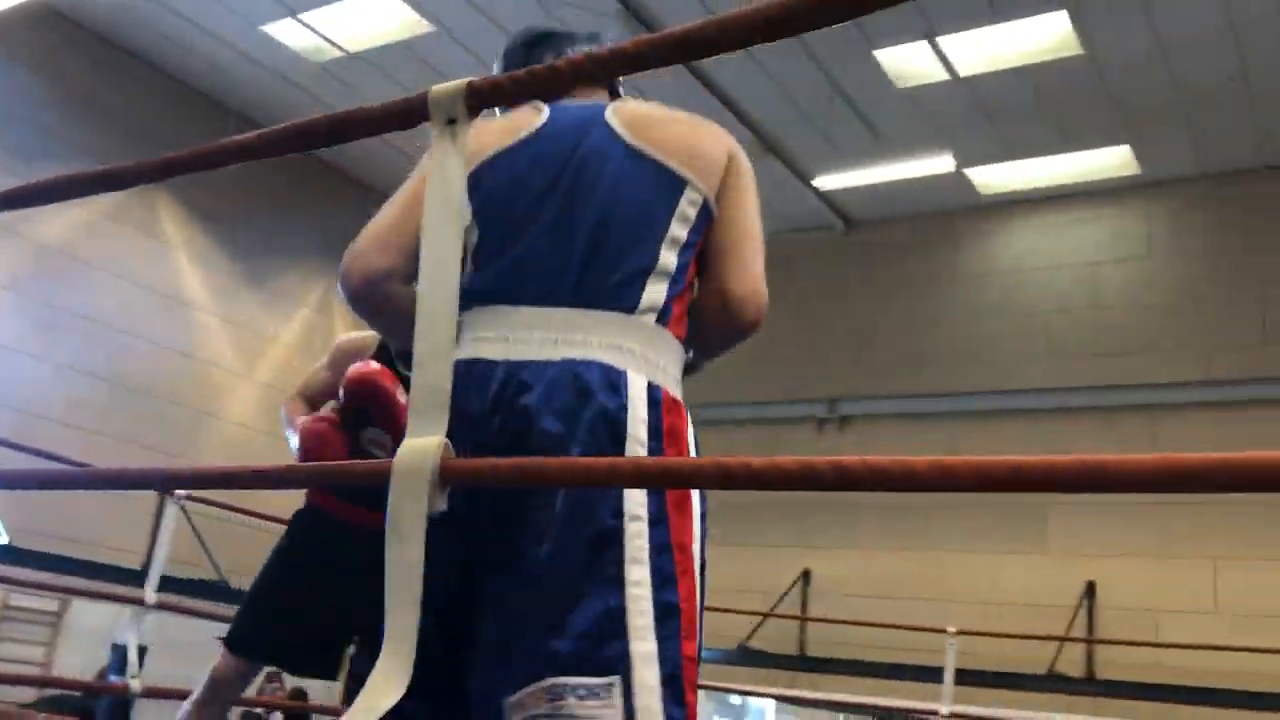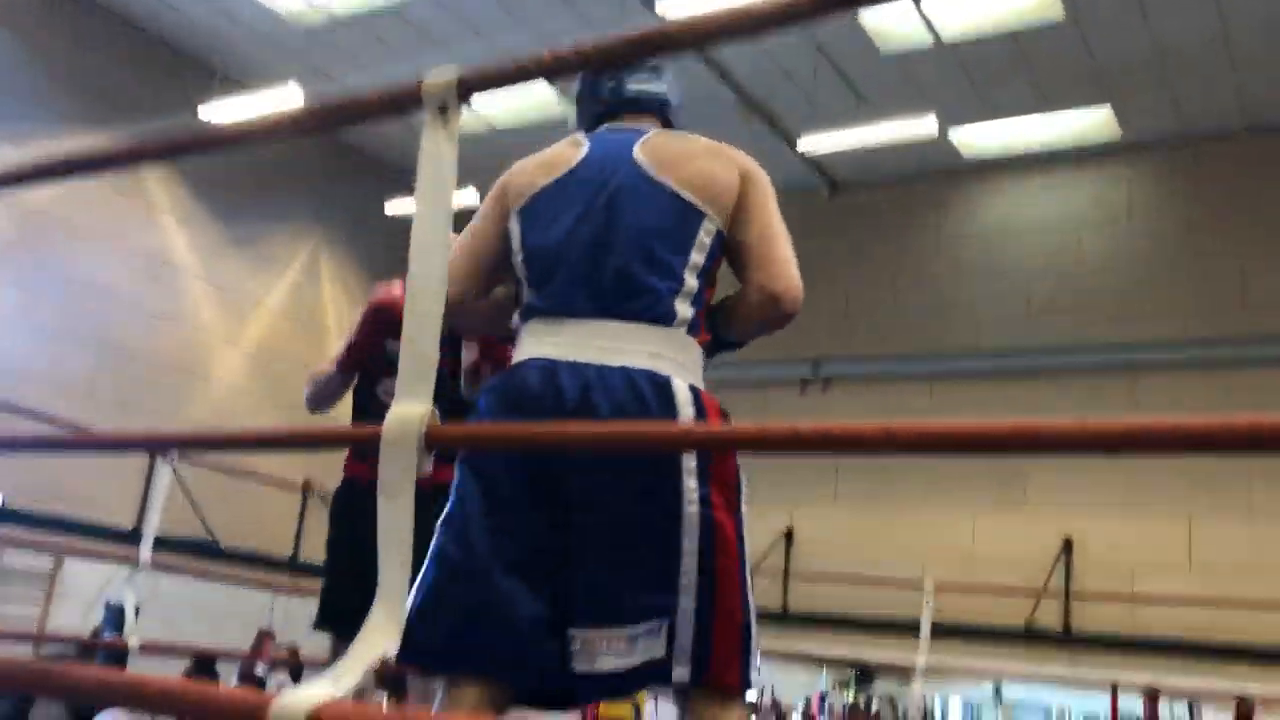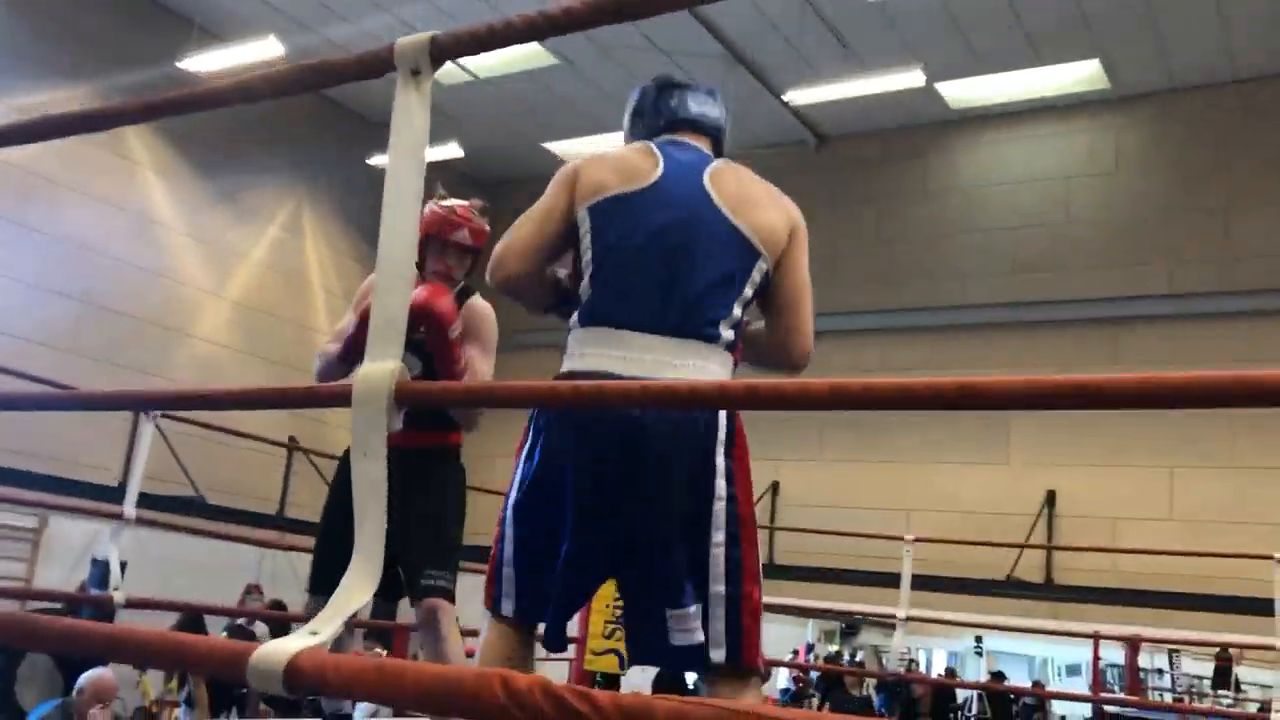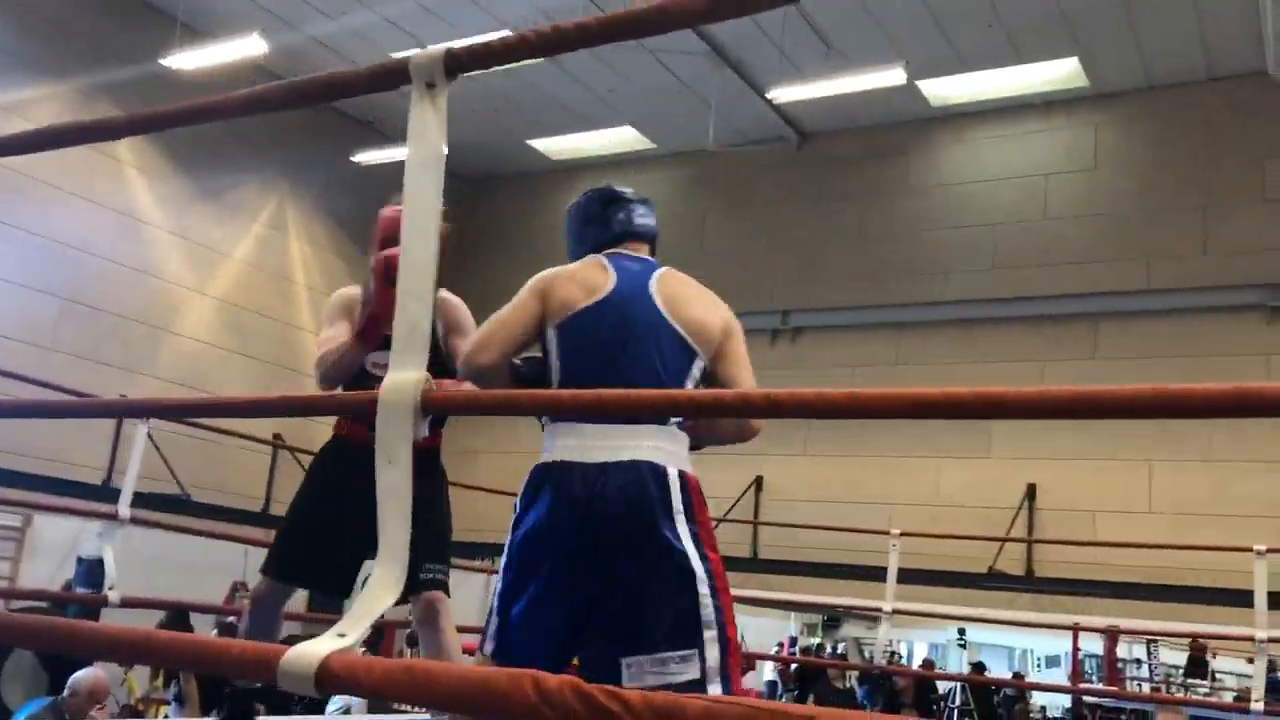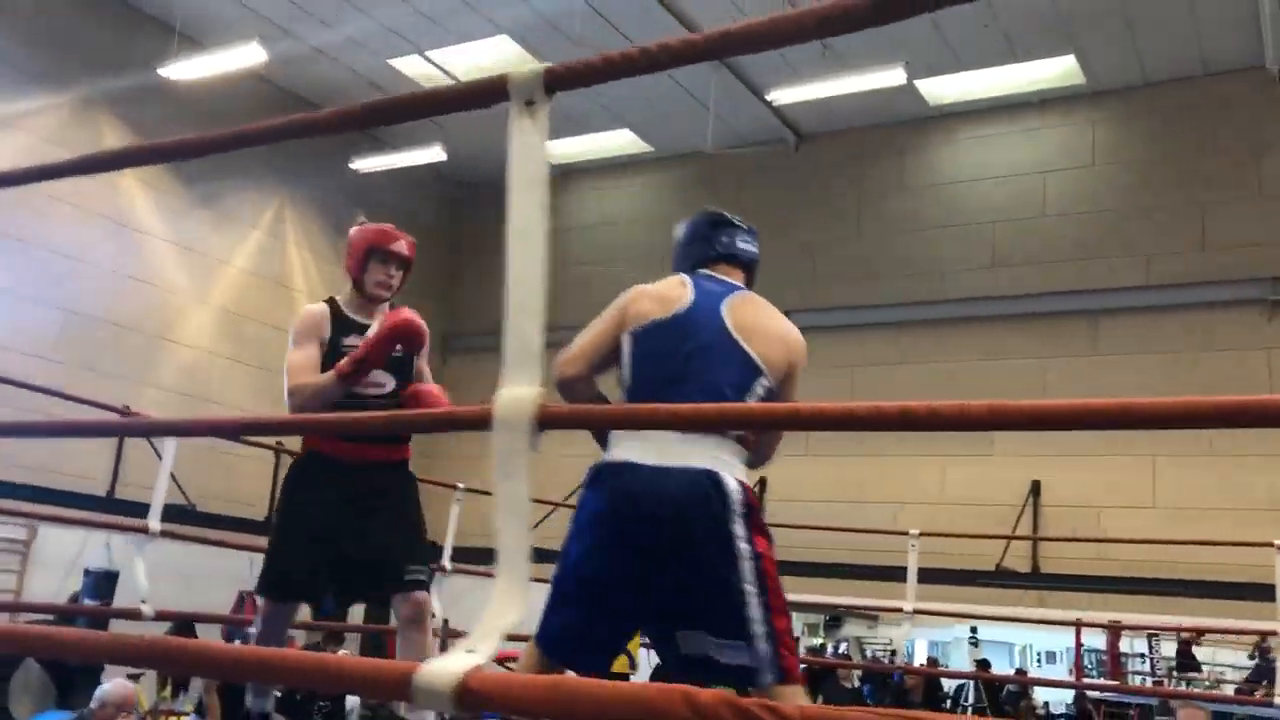
dt=0.3s
person 1, frame 1
left shoulder: (479, 141)
right shoulder: (702, 143)
left elbow: (366, 275)
right elbow: (741, 303)
left hip: (470, 407)
right hip: (610, 413)
person 1, frame 2
left shoulder: (528, 171)
right shoulder: (726, 167)
left elbow: (449, 294)
right elbow: (778, 293)
left hip: (530, 399)
right hip: (656, 407)
person 1, frame 3
left shoulder: (593, 170)
right shoulder: (776, 209)
left elbow: (507, 269)
right elbow: (794, 353)
left hip: (586, 410)
right hip: (694, 422)
left knee: (513, 609)
right knee: (728, 662)
person 1, frame 4
left shoulder: (556, 284)
right shoulder: (708, 306)
left elbow: (477, 360)
right elbow: (746, 421)
left hip: (563, 487)
right hip: (654, 494)
left knee: (502, 659)
right knee: (700, 686)
person 1, frame 5
left shoulder: (642, 298)
right shoulder: (782, 334)
left elbow: (568, 373)
left hip: (624, 485)
right hip: (708, 494)
left knee: (550, 647)
right knee: (773, 677)
person 2, frame 1
right shoulder: (358, 352)
right elbow: (295, 405)
left wrist: (402, 423)
right wrist: (301, 435)
right hip: (324, 530)
right knee: (229, 674)
person 2, frame 2
left shoulder: (470, 341)
right shoulder: (377, 325)
right elbow: (315, 401)
left wrist: (498, 353)
right wrist: (357, 347)
left hip: (428, 499)
right hip: (362, 496)
right knee: (345, 642)
person 2, frame 3
left shoulder: (475, 314)
right shoulder: (379, 291)
left elbow: (471, 414)
right elbow: (323, 372)
left wrist: (447, 344)
right wrist: (350, 346)
left hip: (431, 468)
left knee: (434, 605)
right knee: (322, 608)
person 2, frame 4
left shoulder: (447, 310)
right shoulder: (348, 302)
right elbow: (327, 377)
right wrist: (375, 314)
left hip: (413, 467)
right hip: (348, 456)
left knee: (432, 603)
right knee: (268, 592)
person 2, frame 5
left shoulder: (412, 329)
right shoulder: (317, 320)
left elbow: (419, 401)
right elbow: (300, 398)
left wrist: (431, 406)
right wrist: (362, 359)
left hip: (388, 480)
right hip: (322, 475)
left knee: (415, 606)
right knee: (276, 610)
